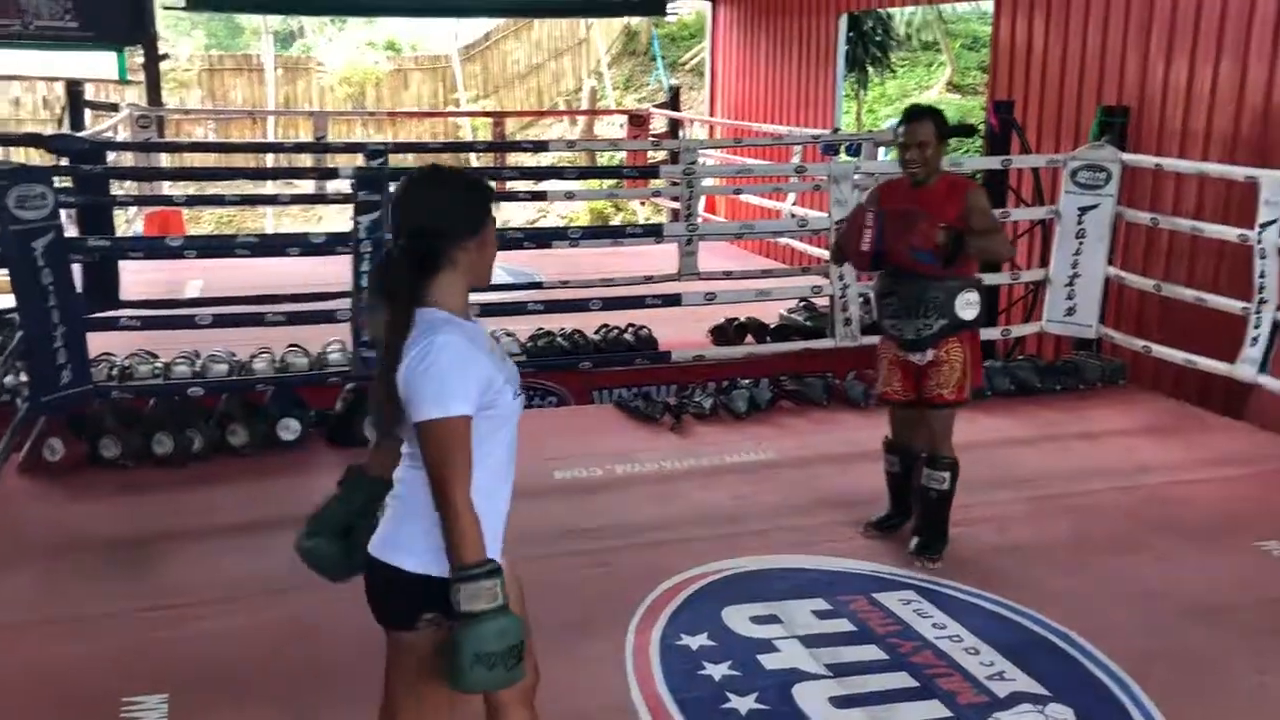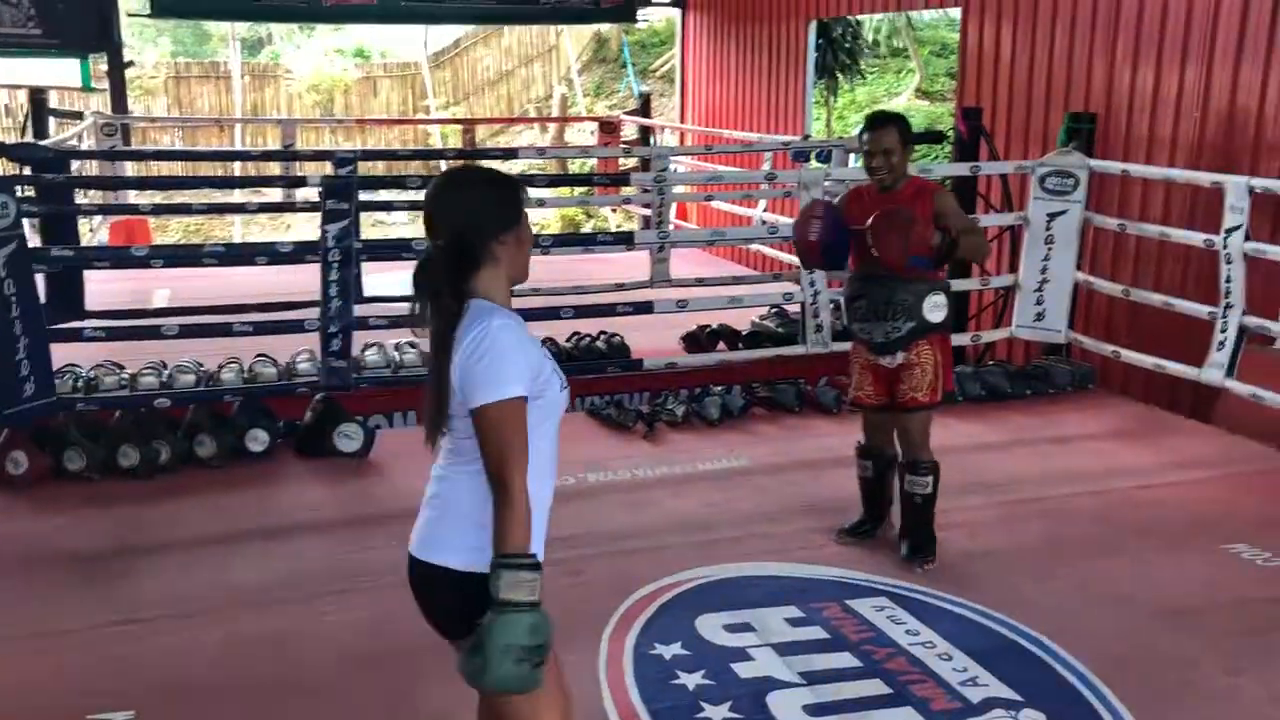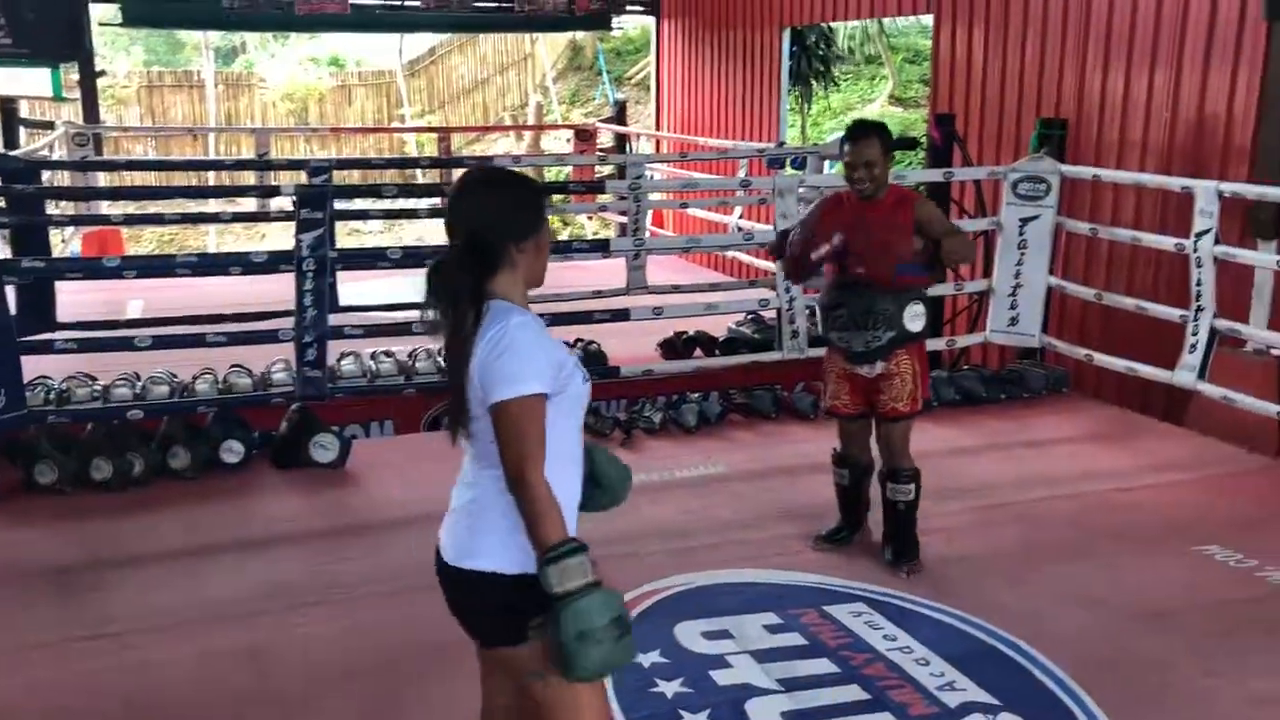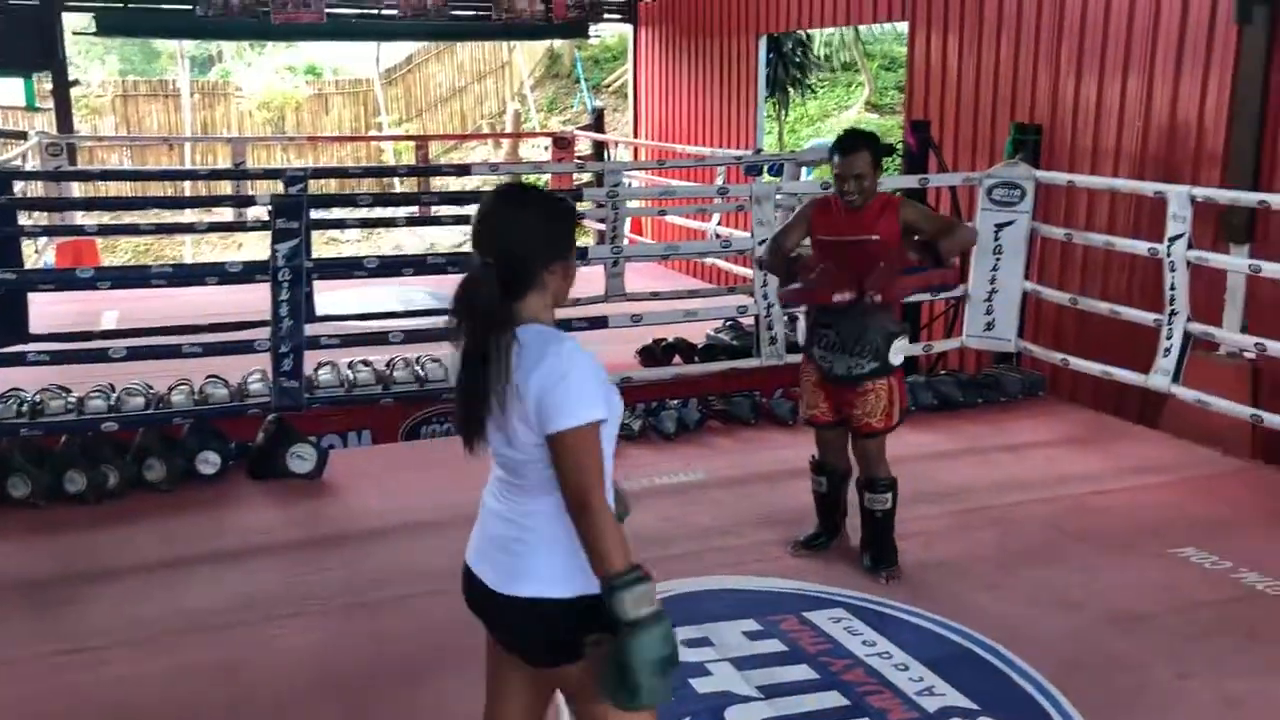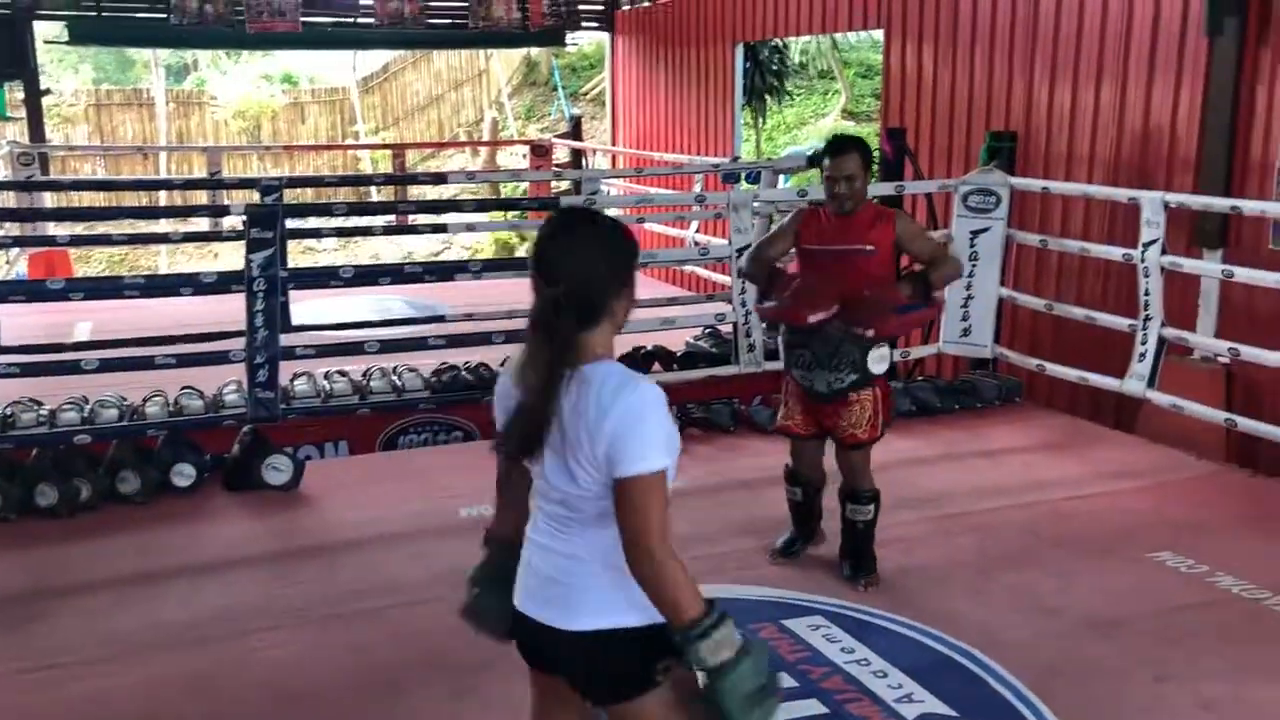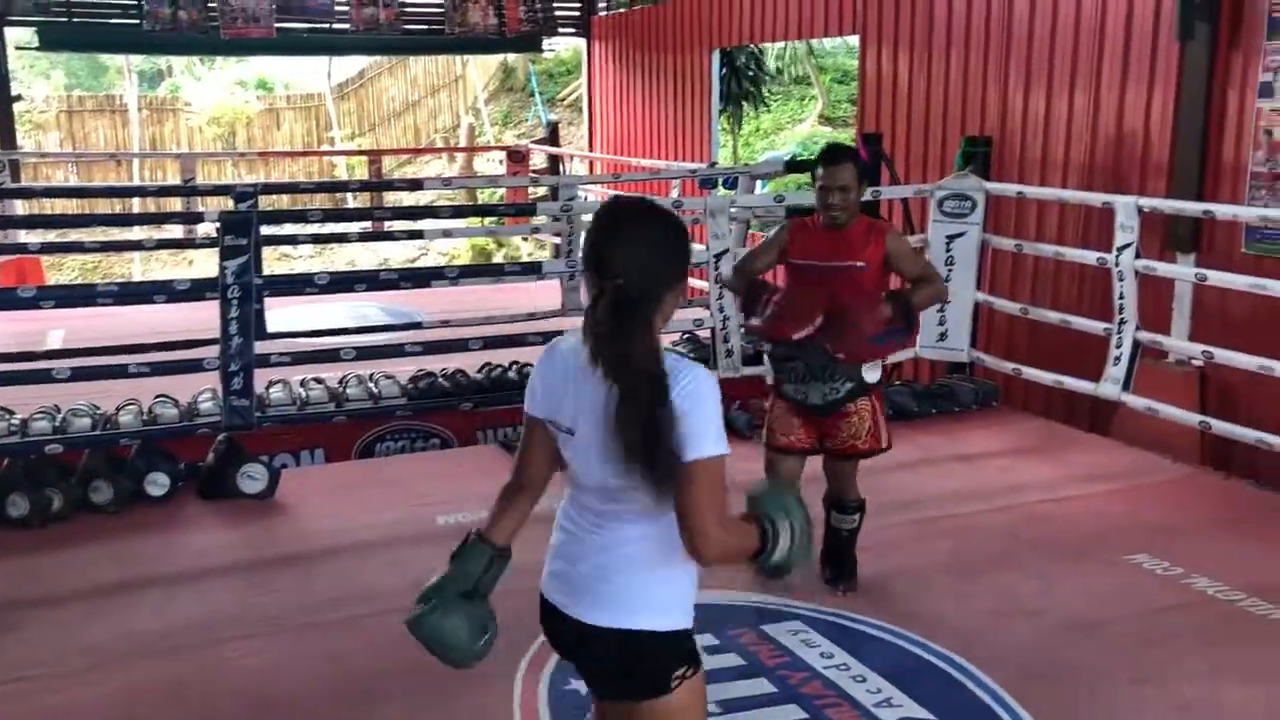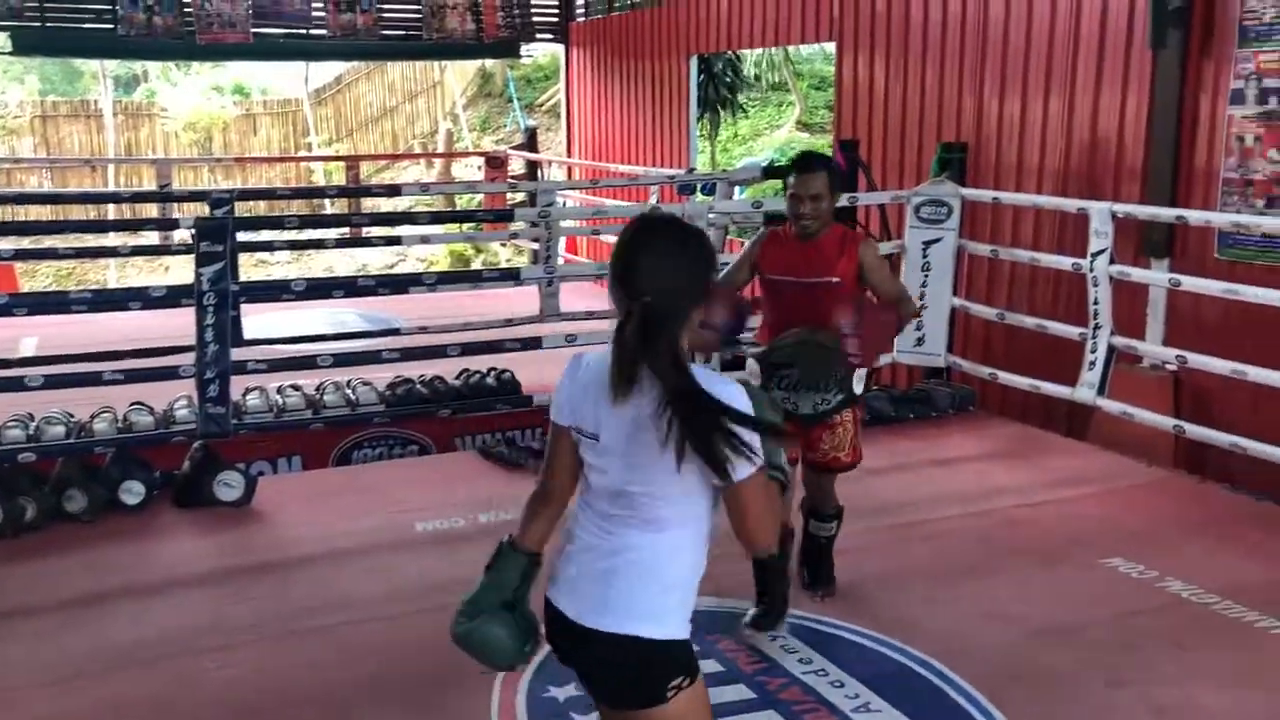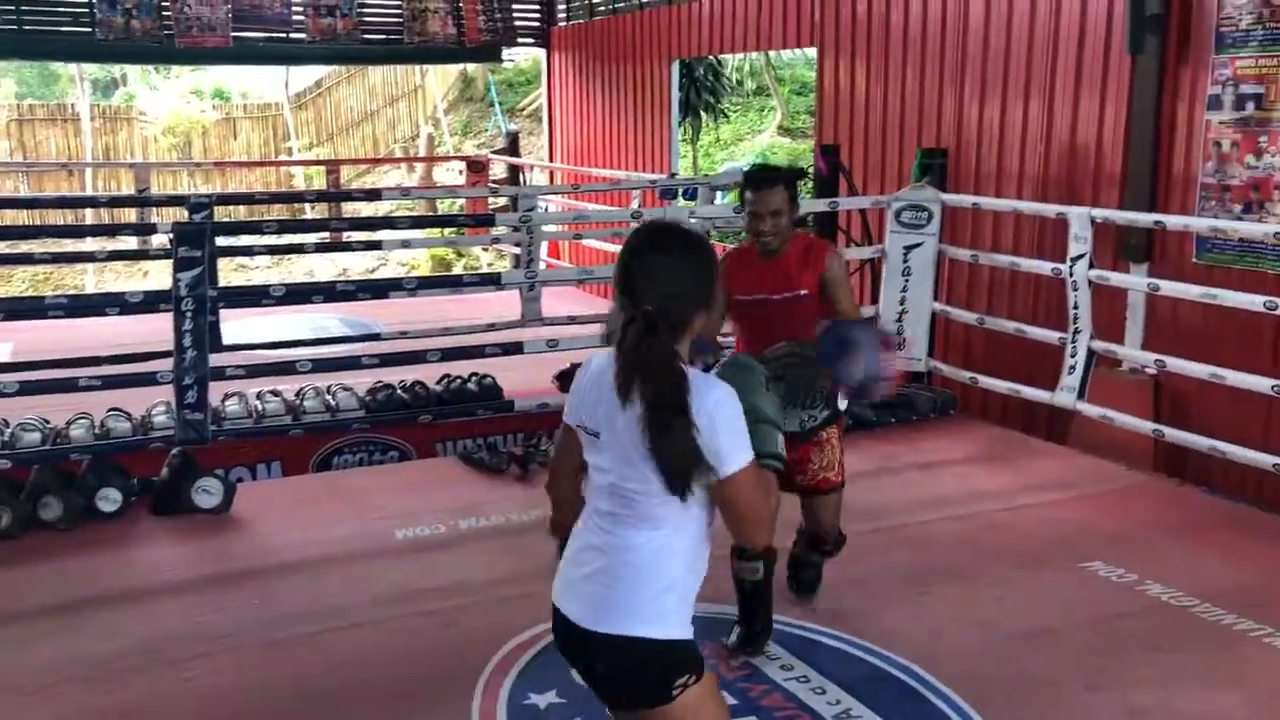
dt=0.2s
person 1, frame 1
left shoulder: (447, 325)
right shoulder: (445, 349)
left elbow: (392, 430)
right elbow: (453, 497)
right wrist: (479, 604)
left hip: (456, 555)
right hip: (428, 575)
person 1, frame 2
left shoulder: (471, 321)
right shoulder: (498, 337)
right elbow: (509, 483)
right wrist: (516, 596)
left hip: (468, 557)
right hip: (473, 570)
person 1, frame 3
left shoulder: (483, 322)
right shoulder: (516, 335)
right elbow: (528, 479)
left wrist: (583, 460)
left hip: (483, 560)
right hip: (506, 571)
person 1, frame 4
left shoulder: (488, 344)
right shoulder: (561, 361)
right elbow: (588, 505)
right wrist: (637, 610)
left hip: (494, 574)
right hip: (553, 594)
person 1, frame 5
left shoulder: (523, 377)
right shoulder: (631, 399)
right elbow: (650, 554)
left wrist: (500, 560)
right wrist: (718, 645)
left hip: (536, 611)
right hip: (614, 628)
person 1, frame 6
left shoulder: (558, 363)
right shoulder: (687, 387)
left elbow: (525, 485)
right elbow: (710, 539)
left wrist: (471, 571)
right wrist: (773, 532)
left hip: (564, 602)
right hip: (639, 627)
person 1, frame 7
left shoulder: (584, 372)
right shoulder: (717, 401)
left elbow: (551, 493)
right elbow: (761, 536)
left wrist: (506, 577)
right wrist: (772, 461)
left hip: (568, 609)
right hip: (638, 634)
person 1, frame 8
left shoulder: (593, 375)
right shoulder: (708, 401)
right elbow: (756, 530)
right wrist: (771, 433)
left hip: (576, 611)
right hip: (641, 634)
person 2, frame 1
left shoulder: (965, 194)
right shoulder: (884, 195)
left elbow: (1002, 248)
right elbow: (846, 245)
left wrist: (949, 240)
left hip: (946, 336)
right hip: (897, 333)
left knee: (937, 433)
right knee: (901, 427)
left ankle: (932, 531)
right ankle: (901, 508)
person 2, frame 2
left shoulder: (932, 197)
right shoulder: (852, 201)
left elbow: (981, 247)
left wrist: (943, 243)
left hip: (919, 339)
left knee: (914, 437)
right knee: (874, 432)
left ankle: (919, 534)
right ankle: (874, 513)
person 2, frame 3
left shoulder: (913, 206)
right shoulder: (830, 207)
left elbow: (965, 248)
right elbow: (791, 248)
left wrist: (920, 247)
right wrist: (799, 253)
left hip: (896, 348)
right hip: (844, 346)
left knee: (895, 445)
right knee: (850, 439)
left ankle: (901, 538)
right ankle: (852, 520)
person 2, frame 4
left shoulder: (898, 212)
right shoulder: (816, 212)
left elbow: (964, 234)
right elbow: (772, 255)
left wrist: (917, 255)
right wrist: (803, 272)
left hip: (873, 360)
right hip: (823, 355)
left knee: (871, 454)
right knee: (828, 447)
left ankle: (879, 545)
right ankle: (829, 525)
person 2, frame 5
left shoulder: (891, 224)
right shoulder: (804, 221)
left elbow: (951, 265)
right elbow: (753, 264)
left wrist: (907, 290)
right wrist: (782, 285)
left hip: (857, 366)
right hip: (804, 363)
left knee: (854, 465)
right knee: (802, 458)
left ankle: (859, 554)
right ankle: (805, 529)
person 2, frame 6
left shoulder: (882, 238)
right shoulder: (793, 233)
left elbow: (936, 285)
right elbow: (739, 276)
left wrist: (886, 308)
right wrist: (769, 299)
left hip: (850, 381)
right hip: (794, 376)
left knee: (842, 479)
right knee: (780, 477)
left ankle: (839, 559)
person 2, frame 7
left shoulder: (857, 249)
right shoulder: (765, 245)
left elbow: (903, 305)
right elbow: (721, 292)
left knee: (821, 489)
left ankle: (817, 562)
right ankle: (771, 600)
person 2, frame 8
left shoulder: (823, 258)
right shoulder: (731, 266)
left elbow: (848, 327)
right elbow: (705, 329)
left hip: (815, 407)
left knee: (824, 525)
left ankle: (805, 562)
right ankle: (754, 623)
